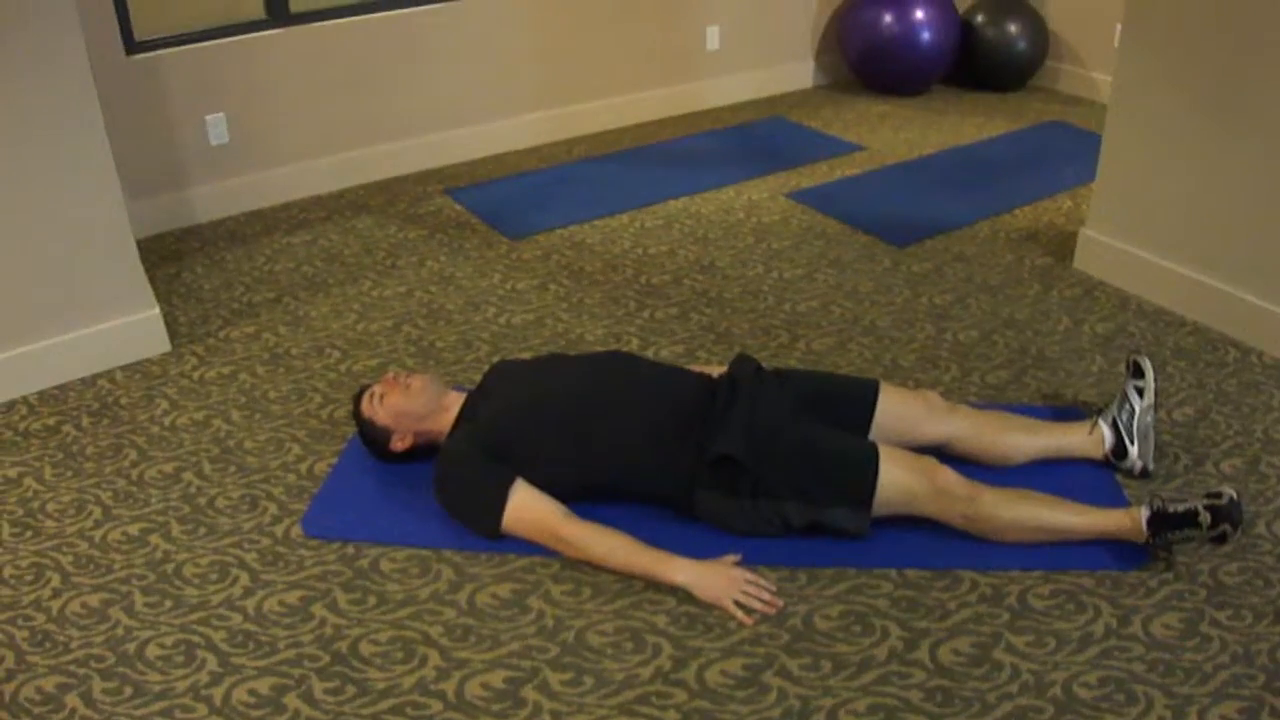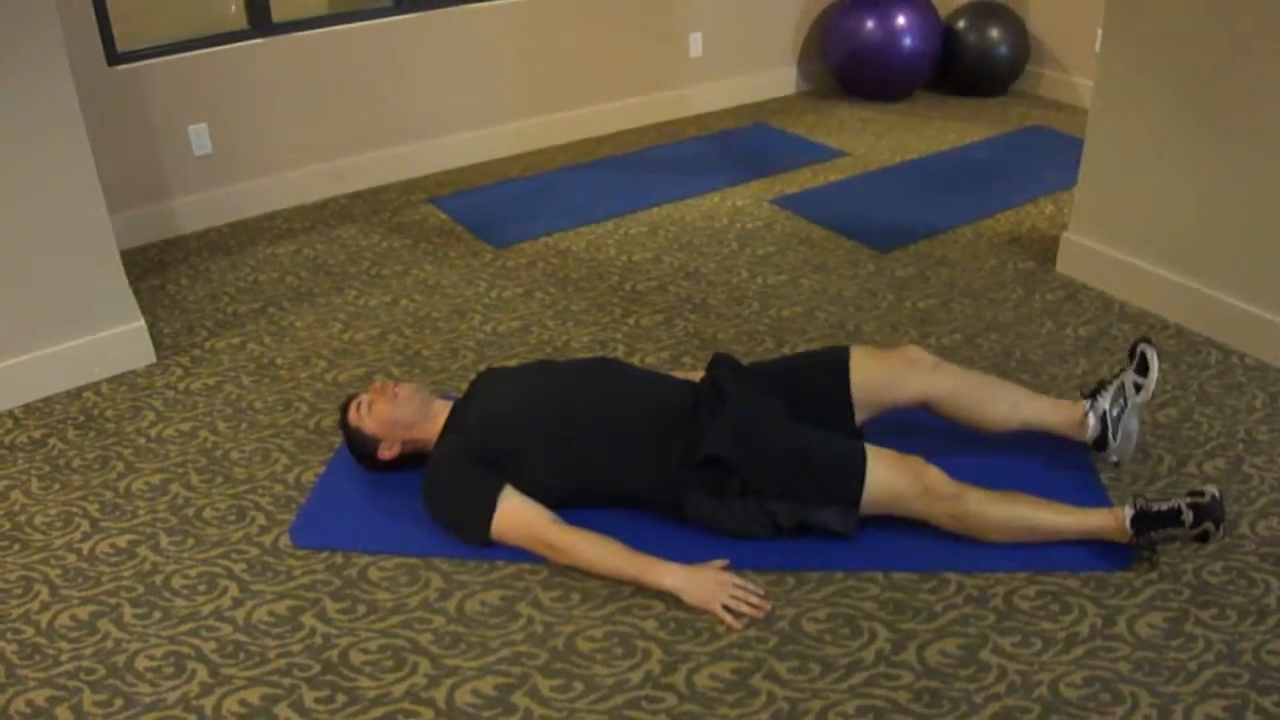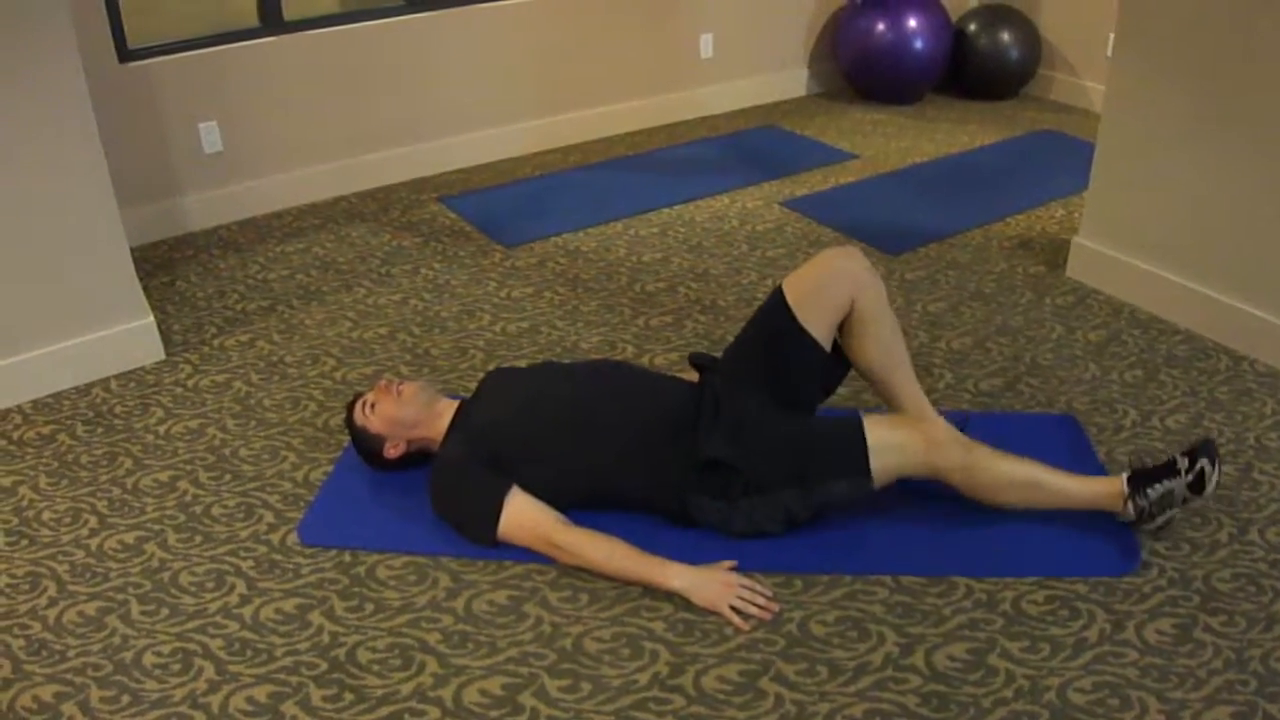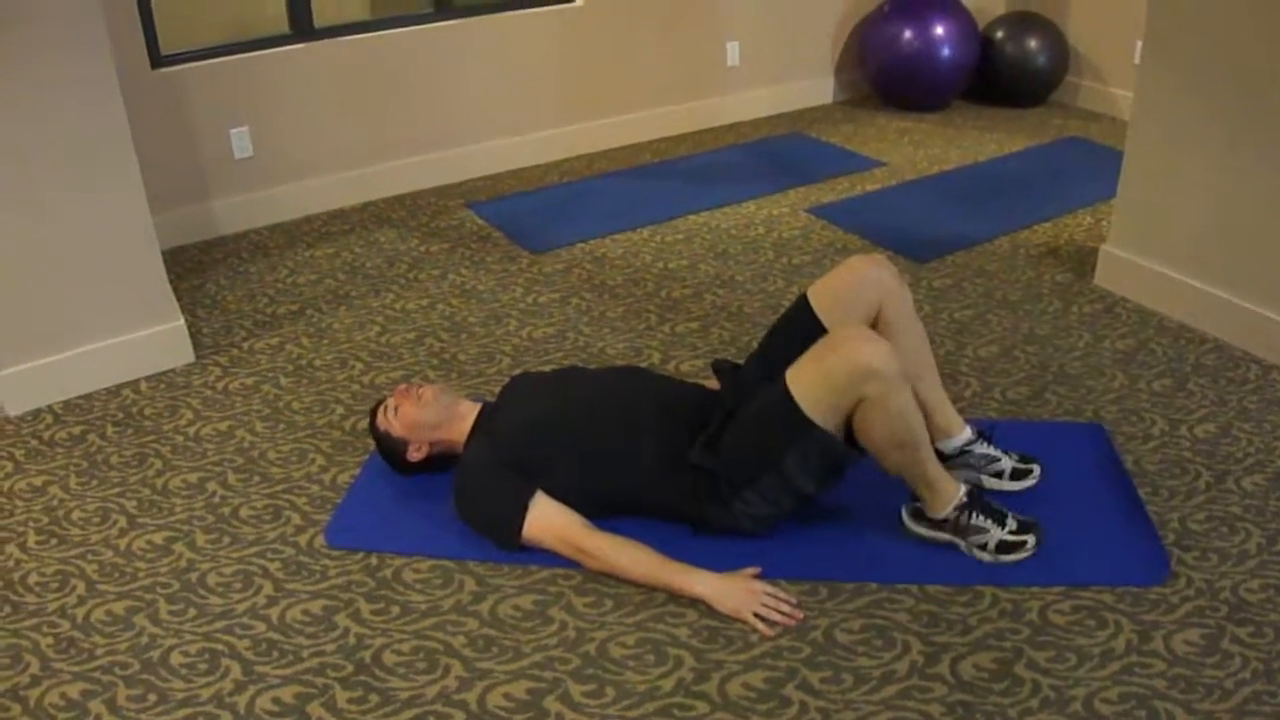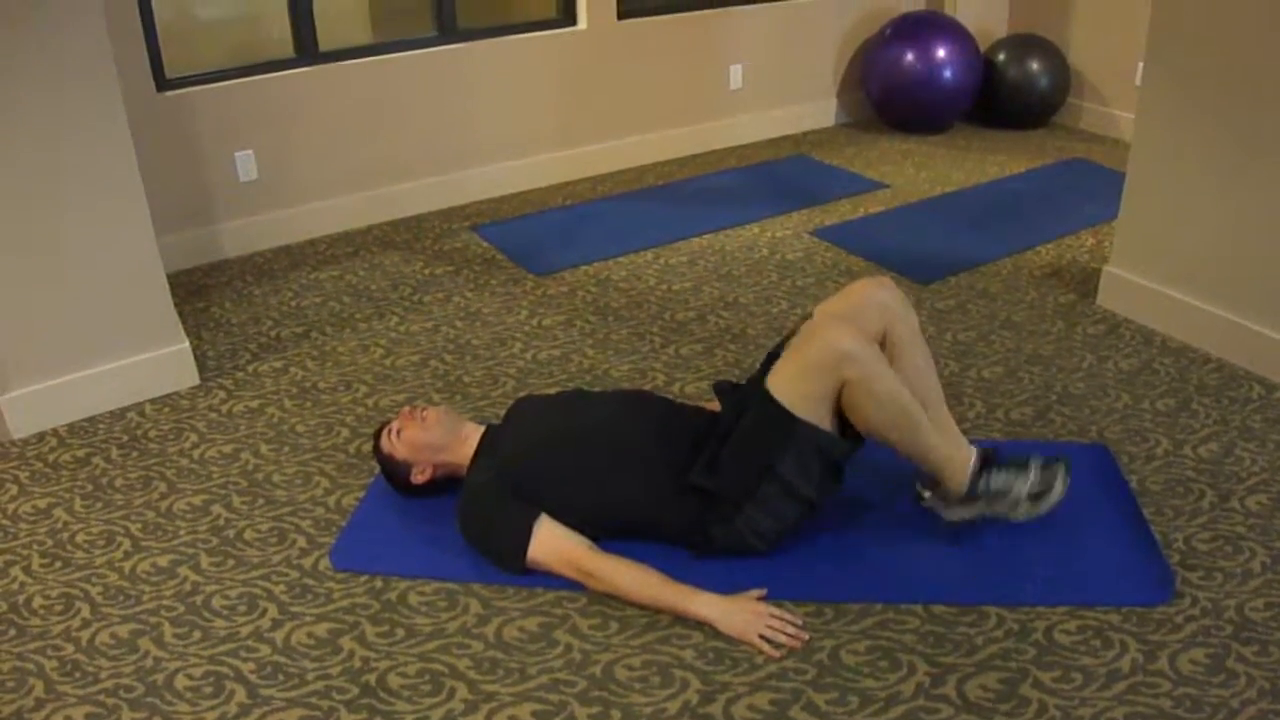
dt=1s
person 1, frame 1
left shoulder: (502, 380)
right shoulder: (464, 472)
right elbow: (561, 530)
left wrist: (698, 368)
right wrist: (688, 573)
left hip: (725, 395)
right hip: (720, 464)
left knee: (930, 413)
right knee: (934, 488)
left ankle: (1107, 437)
right ankle: (1144, 524)
person 1, frame 2
left shoulder: (488, 386)
right shoulder: (452, 479)
right elbow: (554, 537)
left wrist: (690, 377)
right wrist: (676, 579)
left hip: (713, 400)
right hip: (710, 471)
left knee: (911, 364)
right knee: (922, 487)
left ankle: (1088, 422)
right ankle: (1128, 522)
person 1, frame 3
left shoulder: (499, 388)
right shoulder: (458, 478)
right elbow: (556, 536)
left wrist: (693, 380)
right wrist: (683, 579)
left hip: (718, 399)
right hip: (722, 477)
left knee: (843, 269)
right knee: (930, 441)
left ankle: (916, 428)
right ankle: (1121, 493)
person 1, frame 4
left shoulder: (519, 392)
right shoulder: (481, 480)
right elbow: (580, 541)
left wrist: (717, 385)
right wrist: (708, 585)
left hip: (727, 404)
right hip: (730, 483)
left knee: (871, 275)
right knee: (865, 358)
left ankle: (954, 445)
right ankle: (943, 505)
person 1, frame 5
left shoulder: (522, 416)
right shoulder: (485, 503)
right elbow: (586, 565)
left wrist: (723, 405)
right wrist: (714, 608)
left hip: (720, 432)
right hip: (735, 504)
left knee: (877, 297)
right knee: (833, 344)
left ankle: (958, 471)
right ankle: (968, 481)
